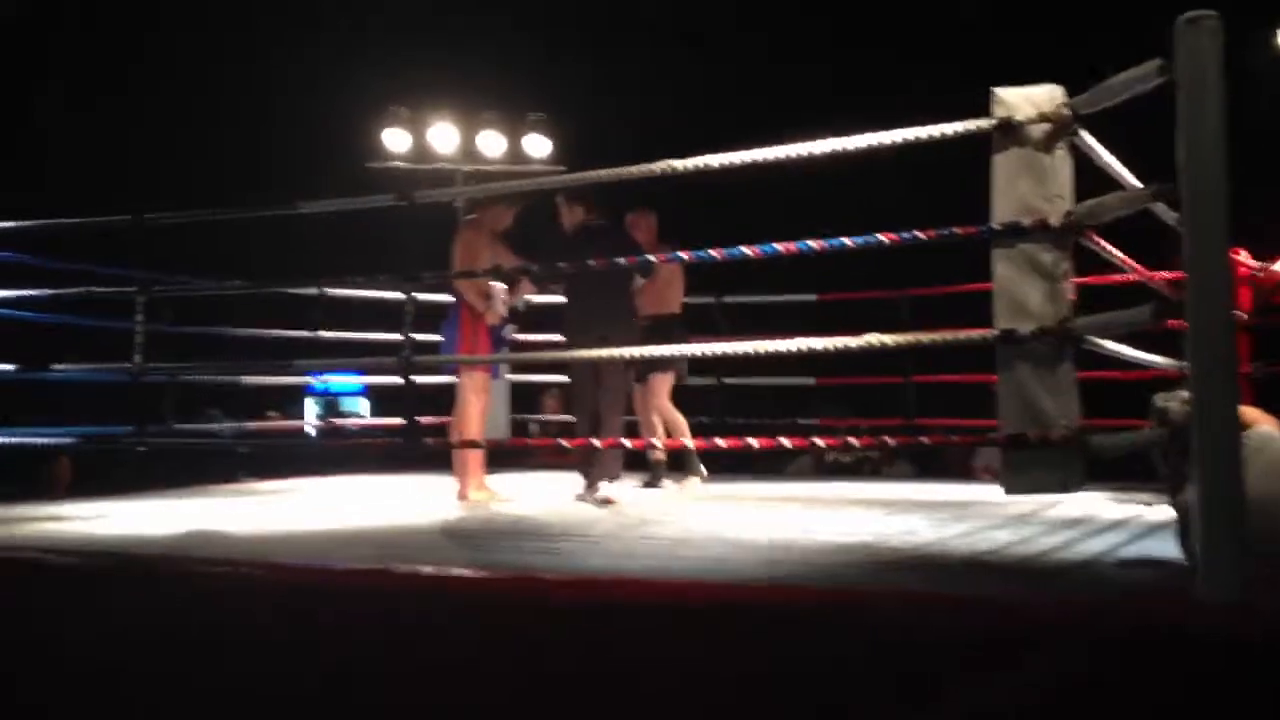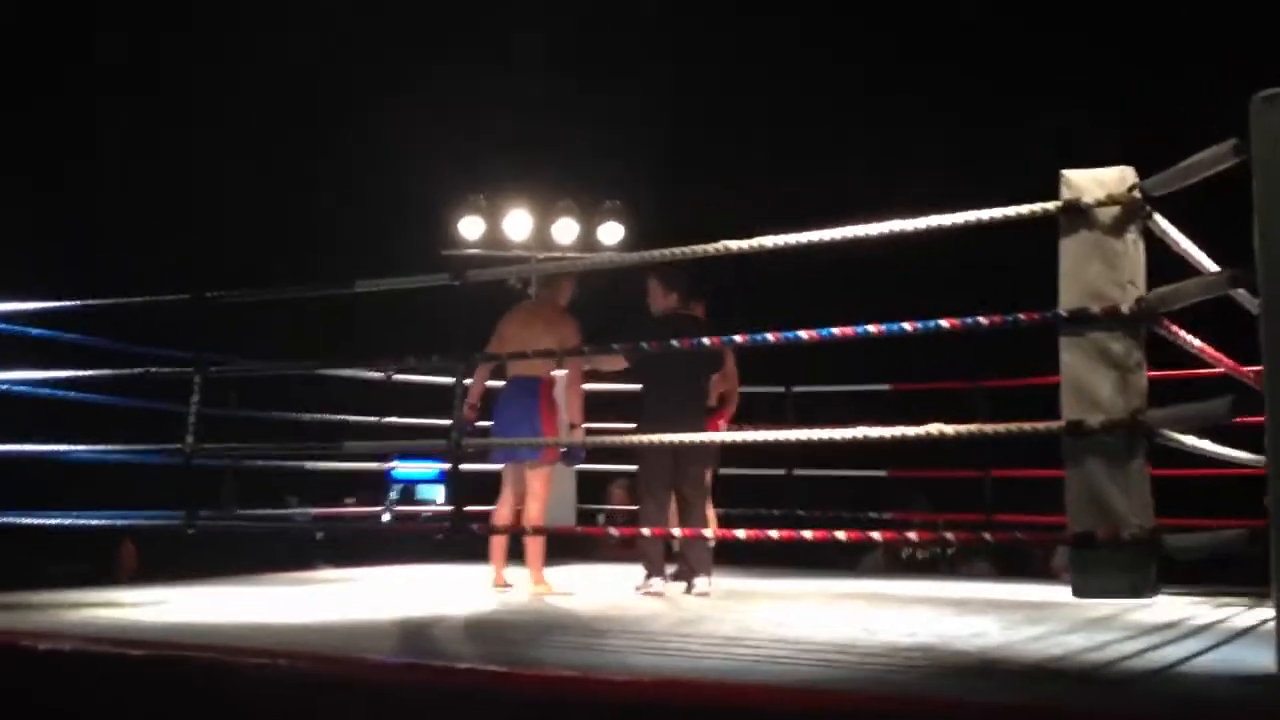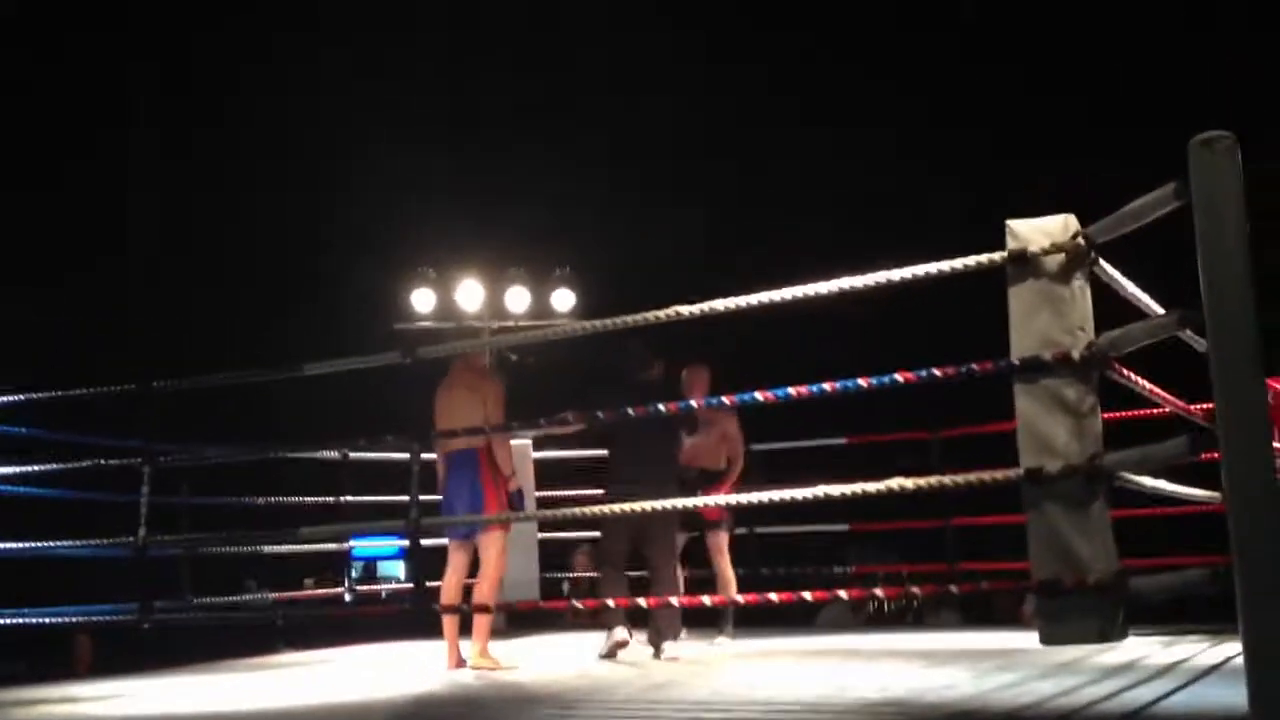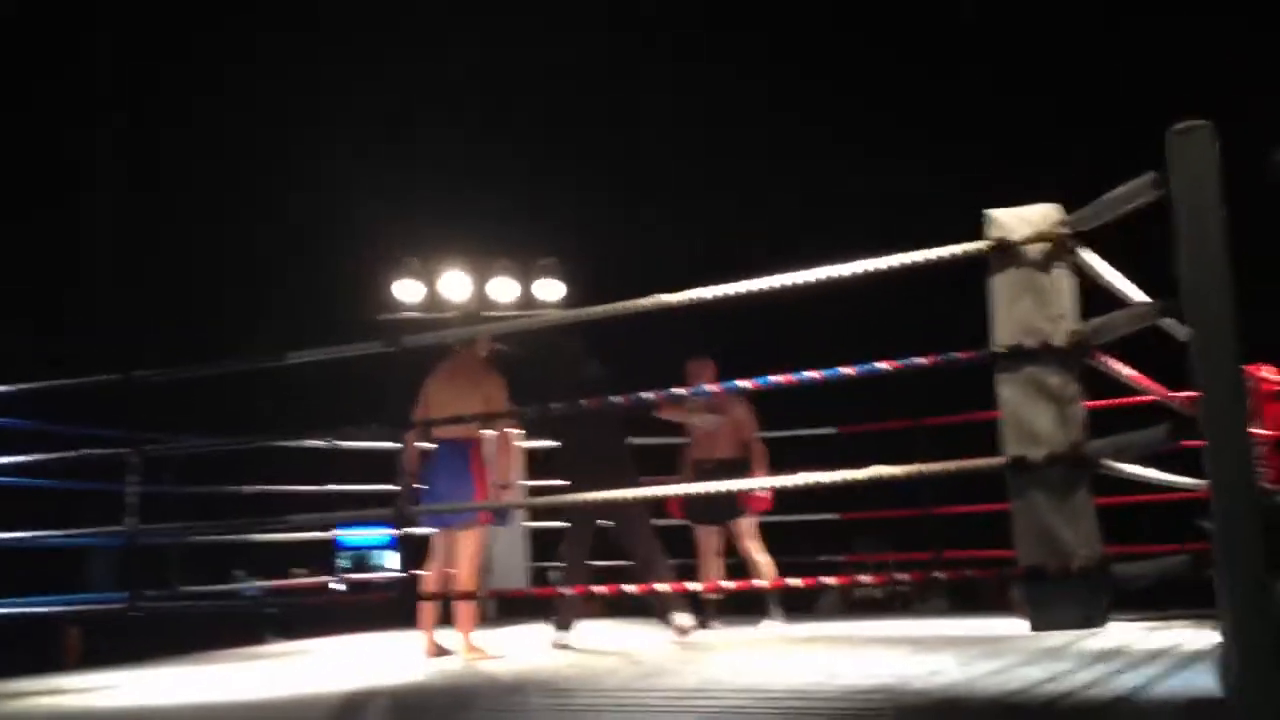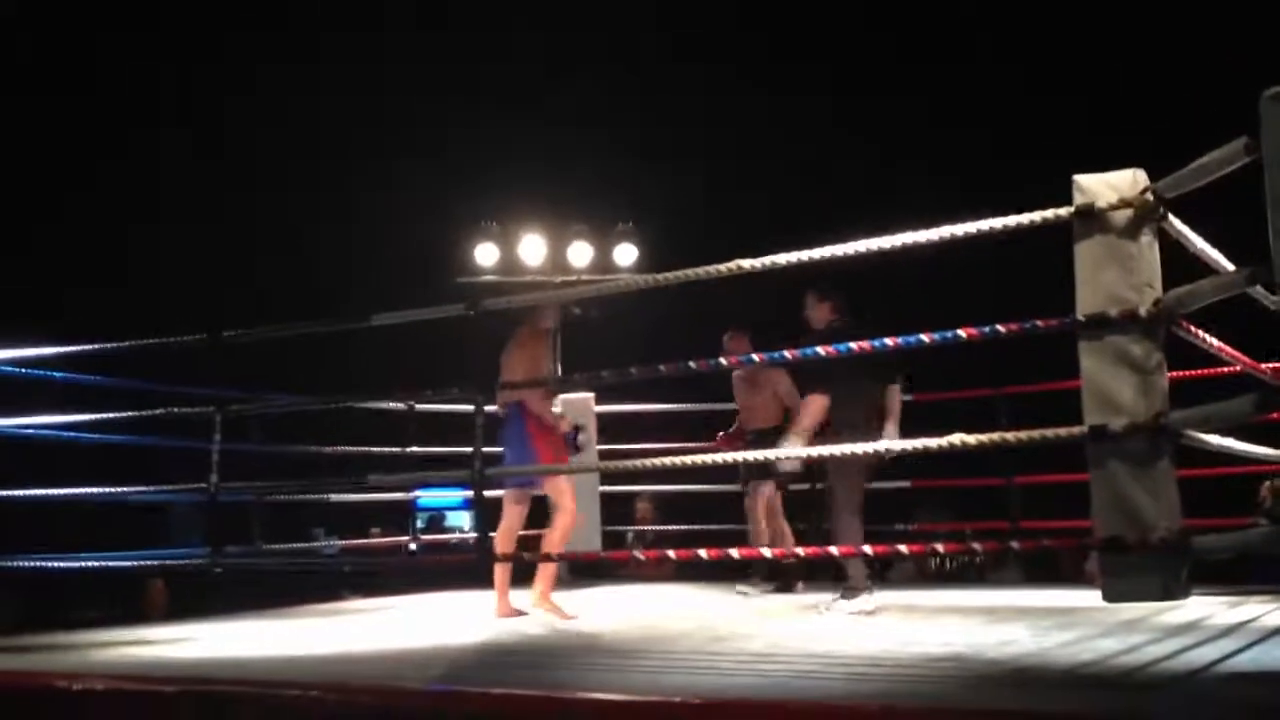
dt=1s
person 1, frame 1
left shoulder: (573, 244)
right shoulder: (623, 241)
right elbow: (643, 274)
left hip: (582, 335)
right hip: (620, 334)
left knee: (585, 409)
right knee: (611, 408)
left ankle: (592, 481)
right ankle: (605, 479)
person 1, frame 2
left shoulder: (656, 331)
right shoulder: (704, 332)
left elbow: (622, 360)
right elbow: (715, 367)
left wrist: (585, 362)
left hip: (657, 426)
right hip: (692, 426)
left knee: (652, 500)
right knee: (694, 500)
left ankle: (655, 575)
right ankle: (700, 575)
person 1, frame 3
left shoulder: (618, 397)
left hip: (621, 493)
right hip: (662, 492)
left knee: (611, 562)
right knee: (663, 567)
left ankle: (616, 626)
right ankle: (666, 640)
person 1, frame 4
left shoulder: (559, 400)
left hip: (583, 486)
right hip: (620, 484)
left knee: (574, 556)
right knee: (647, 549)
left ankle: (563, 626)
right ankle: (677, 611)
person 1, frame 5
left shoulder: (827, 345)
left elbow: (818, 397)
right elbow: (893, 384)
left wrist: (794, 439)
right wrist: (891, 425)
left hip: (844, 439)
right hip: (869, 436)
left knee: (843, 513)
right knee: (845, 511)
left ankle: (857, 592)
right ankle: (855, 584)
person 2, frame 1
left shoulder: (488, 238)
right shoulder: (474, 229)
left elbow: (519, 266)
right elbow: (463, 278)
right wrist: (490, 314)
left hip: (474, 318)
right hip: (471, 318)
left knee: (465, 405)
right knee: (476, 402)
left ankle: (465, 484)
right ankle: (476, 484)
person 2, frame 2
left shoulder: (513, 315)
right shoulder: (565, 321)
left elbow: (486, 361)
right elbow: (574, 378)
left wrist: (471, 405)
right wrist: (576, 427)
left hip: (508, 399)
right hip: (537, 399)
left knee: (511, 491)
right knee: (537, 494)
left ankle: (498, 570)
right ankle: (537, 579)
person 2, frame 3
left shoulder: (444, 386)
right shoulder: (487, 380)
right elbow: (496, 433)
left wrist: (444, 485)
right wrist: (512, 480)
left hip: (453, 472)
right hip: (480, 468)
left knee: (455, 567)
right knee: (492, 562)
left ankle: (454, 654)
right ankle: (480, 651)
person 2, frame 4
left shoulder: (436, 374)
right shoulder: (489, 376)
left elbow: (415, 428)
right elbow: (501, 435)
left wrist: (411, 473)
right wrist: (504, 486)
left hip: (436, 462)
right hip: (465, 460)
left knee: (440, 556)
right knee: (468, 557)
left ankle: (429, 640)
right ankle: (467, 643)
person 2, frame 5
left shoulder: (517, 341)
right shoulder: (537, 339)
left elbow: (502, 397)
right elbow: (528, 391)
right wrist: (559, 423)
left hip: (512, 426)
right hip: (531, 425)
left knee: (511, 519)
right knee: (567, 506)
left ankle: (502, 602)
right ankle: (542, 592)
person 3, frame 1
left shoulder: (664, 257)
left elbow: (650, 293)
left hip: (665, 332)
right hip: (646, 335)
left knee: (658, 400)
right knee: (642, 406)
left ankle: (692, 462)
right ankle: (657, 471)
person 3, frame 2
left shoulder: (718, 348)
left elbow: (732, 391)
left wrist: (722, 418)
left hip: (705, 423)
right knee: (674, 496)
right ankle: (681, 559)
person 3, frame 3
left shoulder: (722, 415)
left elbow: (738, 456)
left wrist: (725, 486)
left hip: (711, 484)
right hip: (683, 485)
left knee: (719, 556)
left ankle: (726, 624)
person 3, frame 4
left shoulder: (733, 403)
right shoulder: (690, 408)
left elbow: (753, 440)
left wrist: (759, 474)
right wrist: (684, 484)
left hip: (731, 474)
right hip: (703, 478)
left knee: (747, 543)
right knee: (707, 549)
left ankle: (774, 608)
right ankle: (710, 611)
person 3, frame 5
left shoulder: (771, 372)
right shoulder: (737, 377)
left elbow: (797, 406)
right wrist: (732, 435)
left hip: (771, 443)
right hip: (751, 445)
left knee: (754, 506)
right knee: (772, 512)
left ankle: (759, 575)
right ankle: (790, 574)
